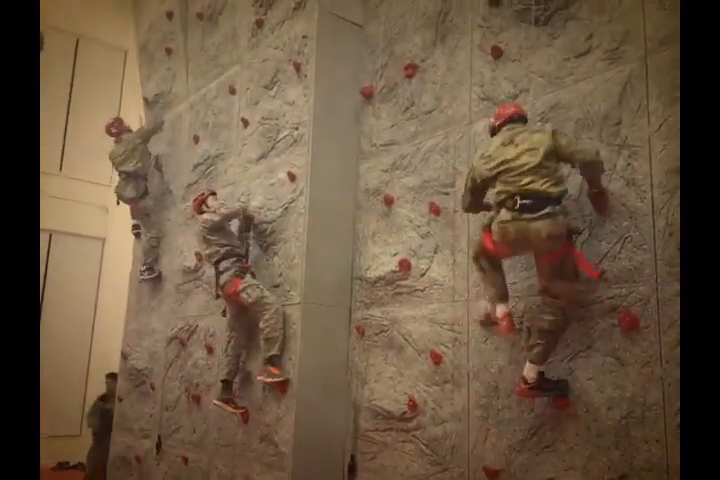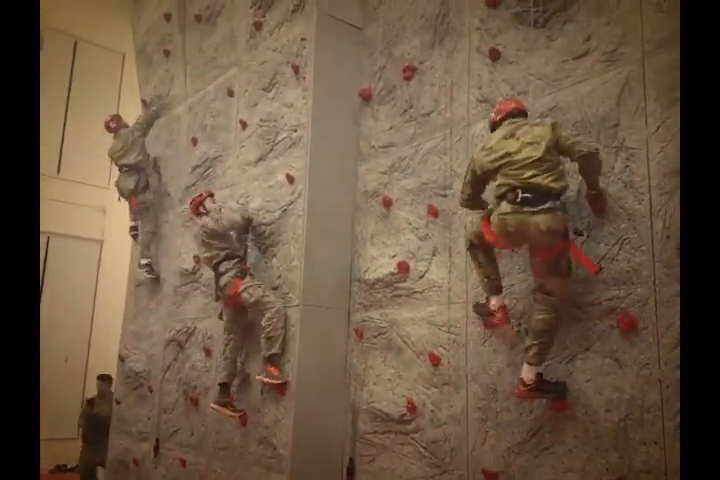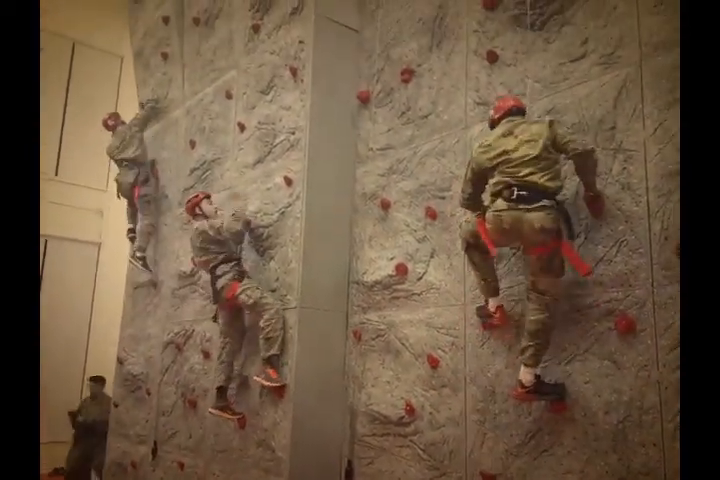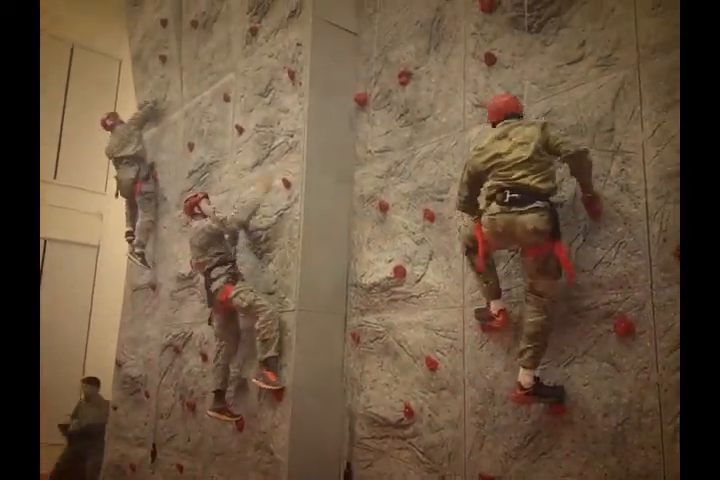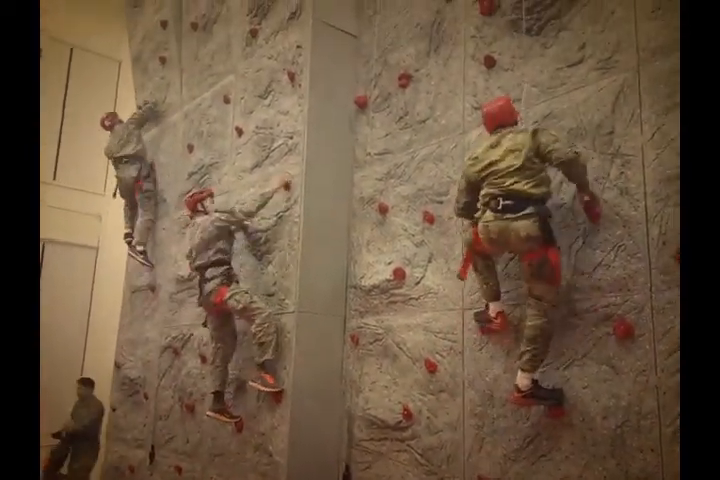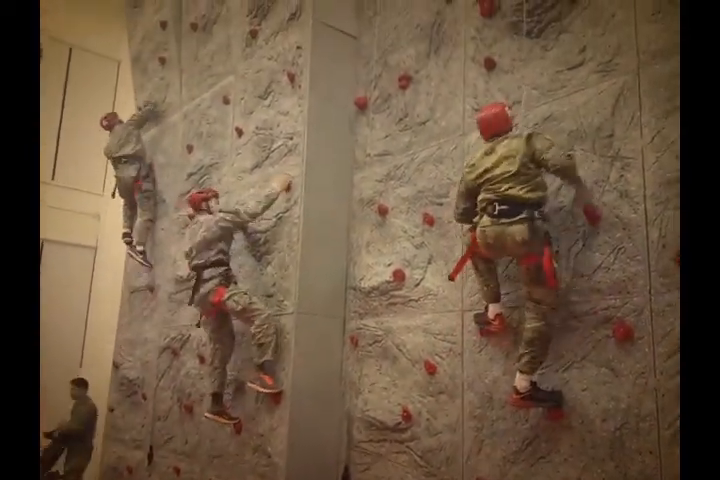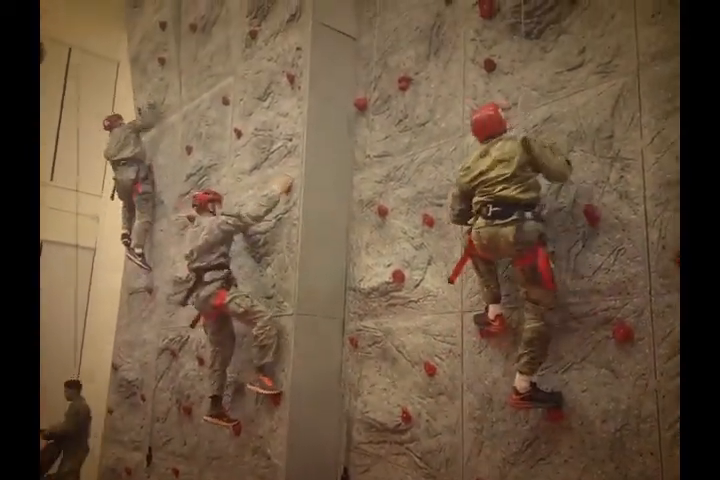
dt=0.1s
person 1, frame 1
left shoulder: (487, 155)
right shoulder: (546, 136)
left elbow: (468, 204)
right elbow: (588, 160)
right wrist: (596, 189)
left hip: (510, 225)
right hip: (550, 223)
left knee: (482, 251)
right knee: (555, 301)
left ankle: (501, 312)
right ankle: (531, 376)
person 1, frame 2
left shoulder: (487, 149)
right shoulder: (547, 130)
left elbow: (467, 199)
right elbow: (587, 154)
left wrist: (490, 208)
right wrist: (593, 188)
left hip: (508, 218)
right hip: (549, 219)
left knee: (475, 237)
right knee: (546, 300)
left ankle: (495, 306)
right ankle: (530, 378)
person 1, frame 3
left shoulder: (485, 147)
right shoulder: (545, 128)
left elbow: (468, 198)
right elbow: (582, 153)
left wrist: (487, 209)
right wrist: (590, 189)
left hip: (503, 216)
right hip: (543, 217)
left knee: (471, 237)
right knee: (540, 299)
left ankle: (494, 306)
right ankle: (528, 380)
person 1, frame 4
left shoulder: (481, 150)
right shoulder: (539, 130)
left elbow: (464, 201)
right elbow: (576, 154)
right wrist: (587, 191)
left hip: (498, 220)
right hip: (537, 220)
left knee: (471, 237)
right knee: (539, 300)
left ankle: (496, 309)
right ankle: (527, 382)
person 1, frame 5
left shoulder: (477, 157)
right shoulder: (532, 136)
left elbow: (462, 207)
right elbow: (568, 158)
right wrist: (585, 191)
left hip: (493, 226)
right hip: (532, 225)
left knee: (472, 241)
right knee: (539, 303)
left ankle: (495, 311)
right ankle: (525, 384)
person 1, frame 6
left shoulder: (474, 165)
right shoulder: (527, 142)
left elbow: (462, 213)
right elbow: (562, 165)
right wrist: (582, 191)
left hip: (491, 232)
right hip: (529, 229)
left knee: (478, 239)
right knee: (539, 307)
left ankle: (493, 311)
right ankle: (523, 386)
person 1, frame 7
left shoulder: (469, 166)
right shoulder: (522, 143)
left elbow: (458, 214)
right elbow: (559, 169)
right wrist: (553, 153)
left hip: (486, 233)
right hip: (522, 229)
left knee: (478, 250)
right knee: (536, 307)
left ankle: (494, 313)
right ankle: (523, 386)
person 2, frame 1
left shoulder: (221, 230)
right shoulder: (207, 221)
left elbow: (242, 251)
right elbow: (227, 213)
left wrist: (244, 227)
right wrist: (242, 212)
left hip: (231, 279)
right hip: (234, 275)
left knee: (237, 336)
right knee: (271, 307)
left ankle: (225, 393)
right ankle: (271, 365)
person 2, frame 2
left shoulder: (210, 231)
right shoulder: (207, 224)
left elbow: (238, 250)
right elbow: (235, 221)
left wrist: (244, 228)
right wrist: (239, 214)
left hip: (227, 283)
right hip: (234, 277)
left knee: (233, 338)
right knee: (274, 308)
left ankle: (223, 396)
right ankle: (270, 366)
person 2, frame 3
left shoulder: (202, 235)
right shoulder: (203, 227)
left elbow: (231, 251)
right elbow: (233, 229)
left wrist: (240, 227)
right wrist: (238, 221)
left hip: (223, 285)
right hip: (231, 279)
left knee: (230, 341)
right knee: (272, 310)
left ankle: (220, 400)
right ankle: (269, 367)
person 2, frame 4
left shoulder: (199, 233)
right shoulder: (207, 225)
right elbow: (240, 221)
left wrist: (235, 234)
left hip: (215, 287)
right hip: (226, 283)
left knee: (227, 343)
right knee: (267, 313)
left ankle: (218, 402)
right ankle: (266, 370)
person 2, frame 5
left shoulder: (197, 231)
right shoulder: (212, 221)
right elbow: (246, 214)
left wrist: (234, 231)
right wrist: (274, 189)
left hip: (210, 289)
right hip: (221, 284)
left knee: (223, 344)
right knee: (263, 316)
left ankle: (217, 403)
right ankle: (263, 371)
person 2, frame 6
left shoulder: (193, 229)
right shoulder: (216, 220)
right elbow: (252, 211)
left wrist: (232, 232)
right wrist: (277, 187)
left hip: (205, 290)
right hip: (217, 285)
left knee: (221, 345)
right knee: (262, 317)
left ankle: (216, 405)
right ankle: (262, 373)
person 2, frame 7
left shoulder: (198, 230)
right shoulder: (217, 222)
right elbow: (255, 214)
left wrist: (233, 234)
right wrist: (277, 189)
left hip: (204, 292)
right hip: (218, 288)
left knee: (221, 347)
right knee: (264, 319)
left ankle: (215, 407)
right ankle: (262, 375)
person 3, frame 1
left shoulder: (114, 151)
right shoulder: (136, 137)
right elbow: (157, 124)
left wrist: (150, 160)
left hip: (122, 188)
right hip: (136, 187)
right knee: (151, 230)
left ankle: (136, 223)
right ankle: (147, 268)
person 3, frame 2
left shoulder: (112, 149)
right shoulder: (134, 131)
right elbow: (154, 113)
left wrist: (150, 162)
right wrist: (154, 105)
left hip: (123, 182)
right hip: (137, 181)
left knee: (135, 204)
right knee: (148, 223)
left ankle: (134, 225)
right ankle: (145, 260)
person 3, frame 3
left shoulder: (111, 146)
right shoulder: (132, 127)
right elbow: (151, 110)
right wrist: (148, 105)
left hip: (123, 177)
right hip: (137, 173)
left knee: (133, 205)
right knee: (147, 216)
left ankle: (131, 229)
right ankle: (139, 253)
person 3, frame 4
left shoulder: (109, 146)
right shoulder: (130, 125)
right elbow: (150, 111)
right wrist: (147, 106)
left hip: (122, 175)
right hip: (137, 171)
left knee: (131, 203)
right knee: (146, 213)
left ankle: (130, 231)
right ankle: (138, 248)
person 3, frame 5
left shoulder: (109, 146)
right shoulder: (129, 125)
right elbow: (149, 111)
right wrist: (147, 106)
left hip: (122, 174)
right hip: (137, 169)
left knee: (130, 204)
right knee: (146, 212)
left ankle: (129, 233)
right ankle: (139, 247)
person 3, frame 6
left shoulder: (109, 144)
right shoulder: (128, 125)
right elbow: (150, 112)
right wrist: (148, 105)
left hip: (121, 174)
right hip: (137, 170)
left knee: (129, 205)
right knee: (145, 212)
left ankle: (127, 231)
right ankle: (138, 247)
person 3, frame 7
left shoulder: (109, 147)
right shoulder: (128, 128)
right elbow: (150, 121)
right wrist: (150, 110)
left hip: (120, 176)
right hip: (135, 172)
left knee: (128, 206)
right knee: (144, 214)
left ankle: (126, 232)
right ankle: (137, 249)
